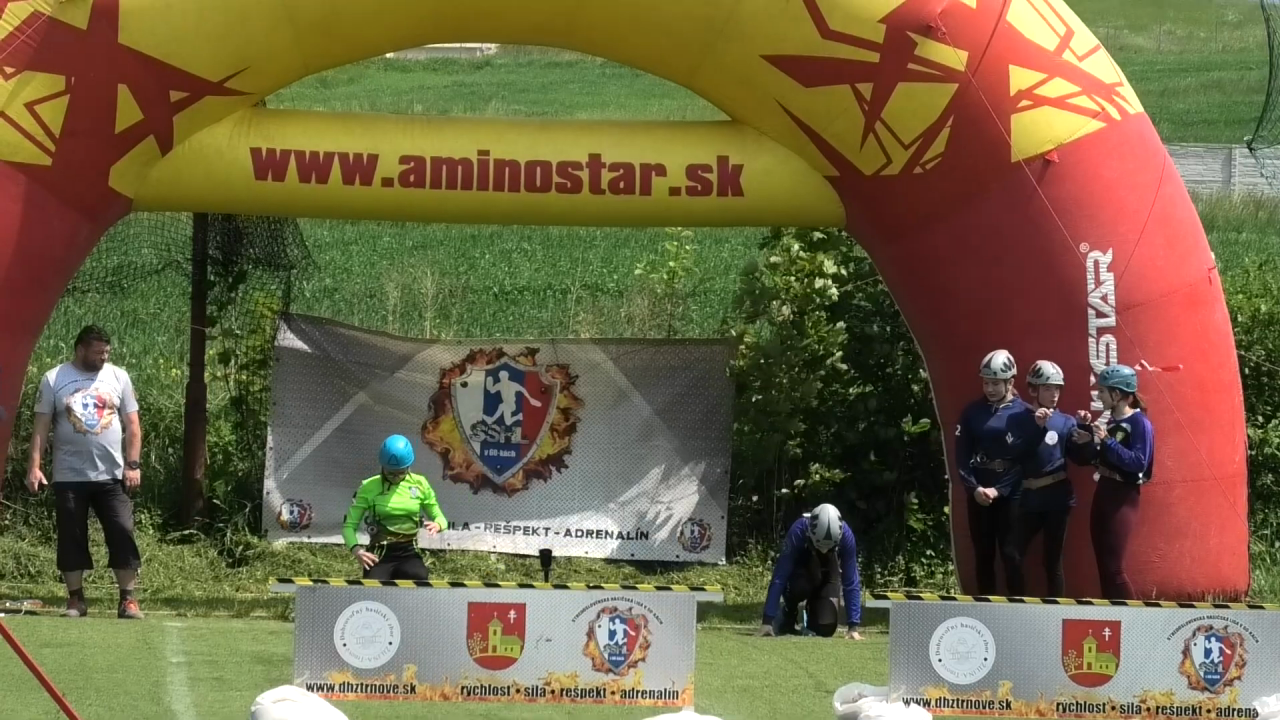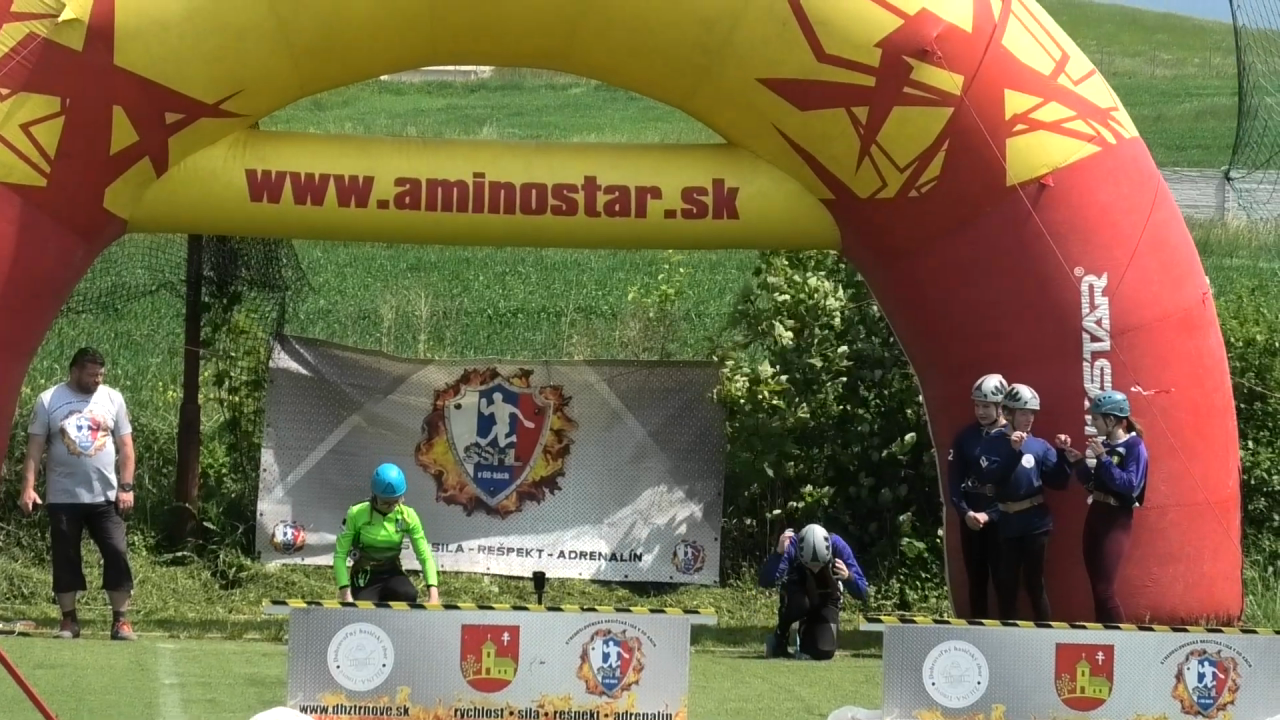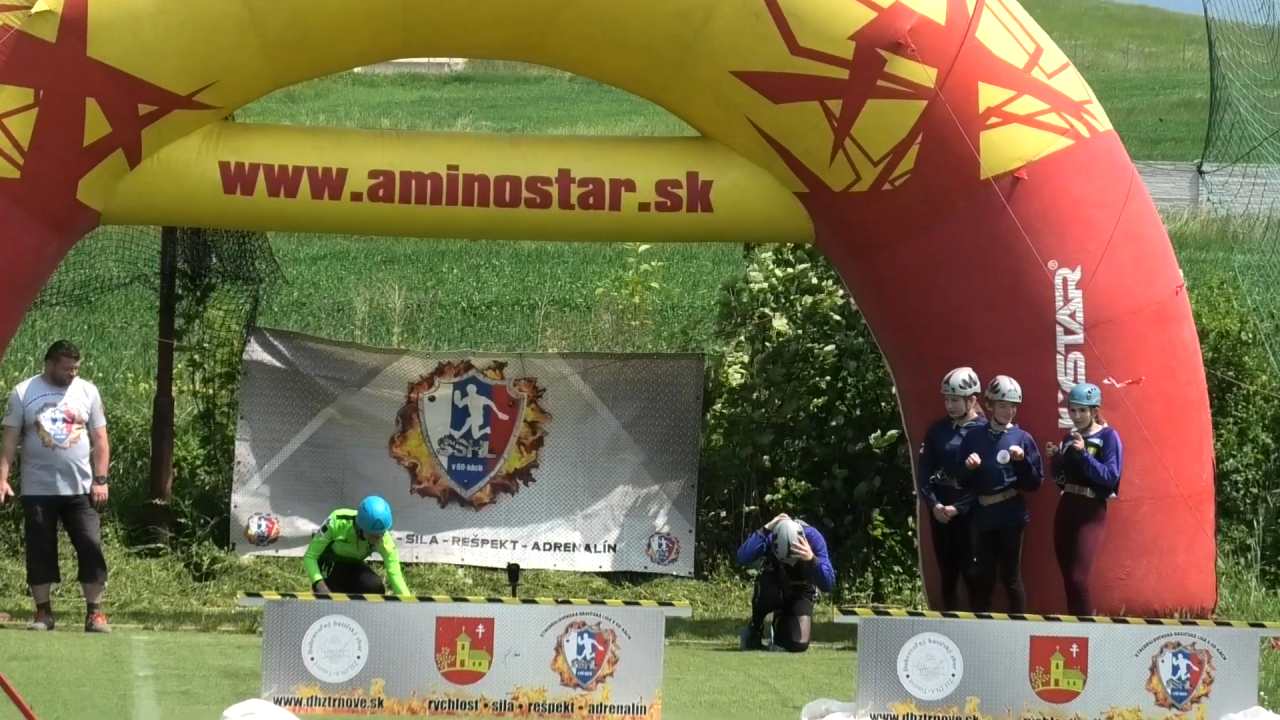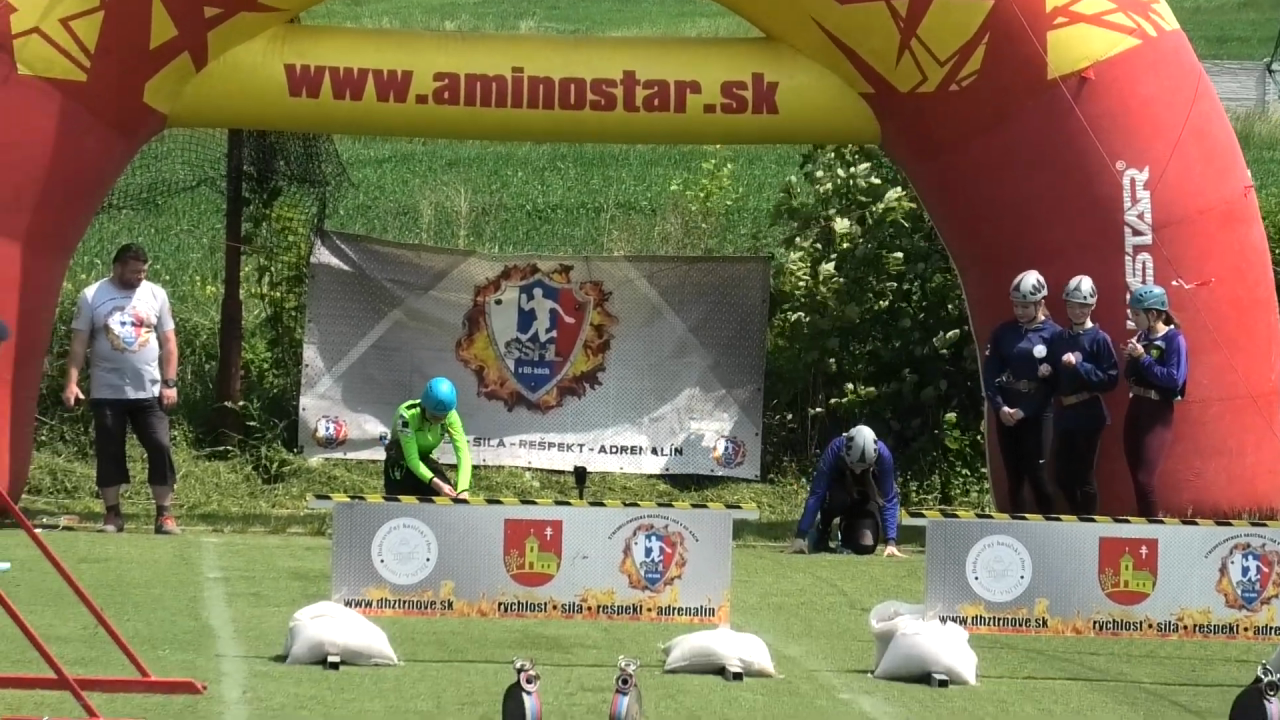
dt=0.7s
person 1, frame 1
left shoulder: (119, 377)
right shoulder: (53, 379)
left elbow: (132, 424)
right elbow: (41, 427)
left wrist: (133, 464)
right wrist: (34, 466)
left hip: (112, 475)
right hip: (69, 477)
left knee: (122, 534)
right knee: (71, 538)
left ankle: (128, 599)
right ankle: (75, 599)
person 1, frame 2
left shoulder: (113, 398)
right shoulder: (48, 400)
left elbow: (126, 446)
right elbow: (35, 447)
left wrist: (126, 487)
right wrist: (28, 487)
left hip: (106, 497)
right hip: (63, 497)
left knee: (117, 555)
right knee: (65, 559)
left ankle: (121, 620)
right ankle: (69, 620)
person 1, frame 3
left shoulder: (87, 391)
left elbow: (99, 438)
left wrist: (101, 480)
left hip: (80, 489)
right hip: (37, 490)
left knee: (91, 547)
right knee: (39, 551)
left ankle: (95, 612)
right ankle: (43, 612)
person 1, frame 4
left shoulder: (156, 294)
right shoulder: (92, 296)
left elbow: (168, 342)
right elbow: (79, 343)
left wrist: (170, 383)
right wrist: (71, 382)
left hip: (149, 392)
right hip: (107, 393)
left knee: (161, 450)
right knee: (109, 453)
left ankle: (164, 515)
right ankle: (112, 515)
person 2, frame 1
left shoulder: (1025, 413)
right shoulder: (972, 412)
right elbow: (961, 455)
left wrist: (998, 490)
right wrist: (974, 487)
left hip: (1011, 493)
right hip: (978, 493)
left knee: (1011, 555)
right knee: (983, 555)
person 2, frame 2
right shoulder: (965, 436)
right elbow: (954, 480)
left wrist: (989, 515)
right wrist: (965, 512)
left hip: (1002, 518)
right hip: (970, 516)
right knee: (976, 579)
person 2, frame 3
right shoulder: (937, 430)
right elbow: (924, 471)
left wrist: (957, 508)
right wrist: (933, 504)
left hip: (971, 510)
right hip: (940, 509)
left knee: (971, 572)
right knee: (947, 573)
person 2, frame 4
left shoulder: (1053, 333)
right shoulder: (1003, 331)
right elbow: (989, 373)
left wrist: (1024, 411)
right wrist: (999, 407)
left hip: (1037, 412)
right hip: (1006, 410)
left knee: (1036, 474)
right knee: (1013, 475)
person 3, frame 1
left shoulder: (1066, 421)
right shoulder: (1021, 419)
right wrist: (1038, 427)
left hip: (1057, 498)
right hip: (1029, 498)
left knee: (1052, 561)
person 3, frame 2
left shoulder: (1040, 446)
right shoulder: (992, 443)
left elbow: (1059, 482)
right elbow: (990, 477)
left wrist: (1063, 455)
right wrist: (1013, 451)
left hip: (1035, 522)
right hip: (1006, 523)
left knee: (1035, 584)
right knee: (1006, 584)
person 3, frame 3
left shoulder: (1022, 439)
right shoulder: (974, 437)
left elbow: (1035, 482)
right elbow: (963, 481)
left wrist: (1021, 460)
right wrist: (968, 468)
left hip: (1011, 514)
right hip: (983, 514)
left knee: (1011, 576)
right knee: (982, 576)
person 3, frame 4
left shoulder: (1099, 339)
right shoulder: (1059, 337)
left elbow: (1110, 380)
left wrist: (1078, 366)
left hip: (1089, 416)
right hip: (1064, 414)
left knee: (1084, 477)
right knee: (1062, 475)
person 4, frame 1
left shoulder: (1139, 421)
right shoulder: (1112, 420)
left elbow: (1139, 463)
left wrist: (1107, 441)
right wrist: (1088, 438)
left hip: (1124, 496)
right hip: (1104, 491)
left knee: (1112, 565)
right knee: (1102, 563)
person 4, frame 2
left shoulder: (1134, 446)
right shoulder: (1105, 444)
left elbow: (1129, 485)
left wrist: (1103, 458)
right wrist: (1078, 462)
left hip: (1117, 520)
right hip: (1095, 515)
left knee: (1104, 589)
right knee: (1096, 587)
person 4, frame 3
left shoulder: (1108, 437)
right shoulder: (1070, 437)
left elbow: (1111, 476)
left wrist: (1083, 453)
right wrist: (1055, 458)
left hip: (1091, 511)
right hip: (1066, 507)
left knee: (1078, 578)
right knee: (1067, 577)
person 4, frame 4
left shoulder: (1174, 338)
right shoulder: (1142, 337)
left elbow: (1174, 379)
left wrist: (1143, 357)
right wrist: (1131, 359)
left hip: (1158, 413)
right hip: (1136, 408)
left knee: (1145, 479)
right knee: (1136, 477)
